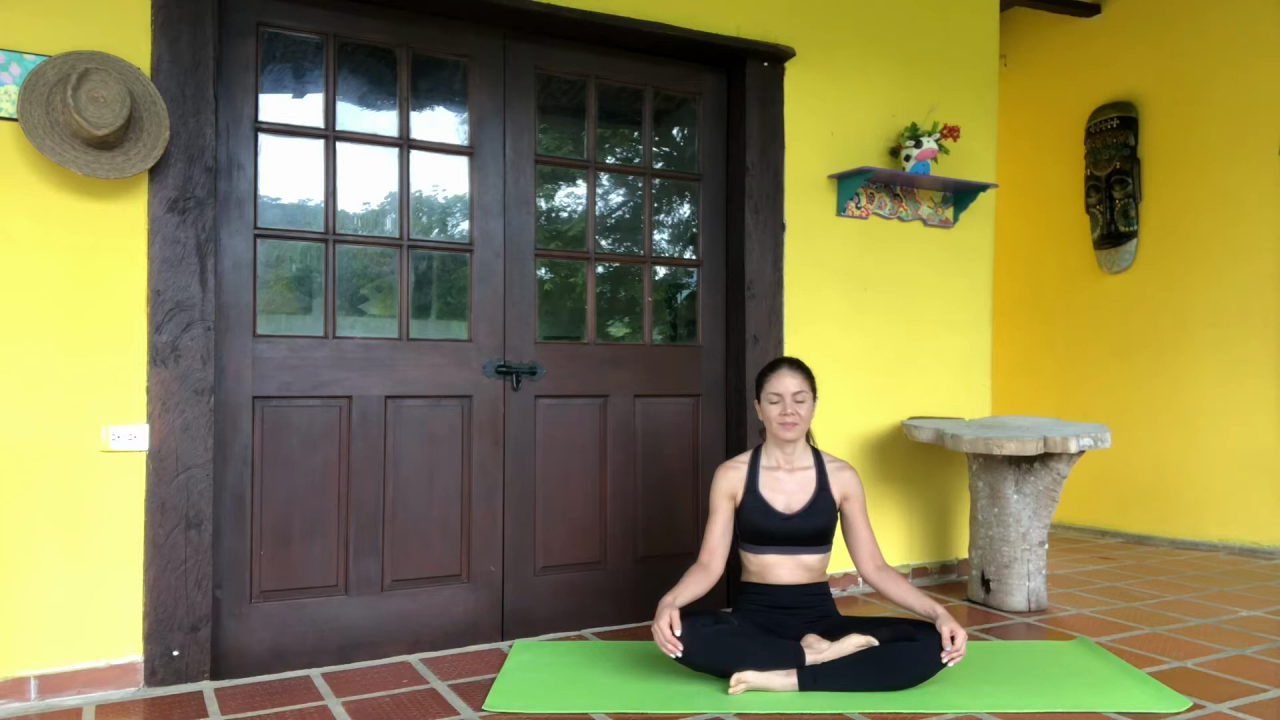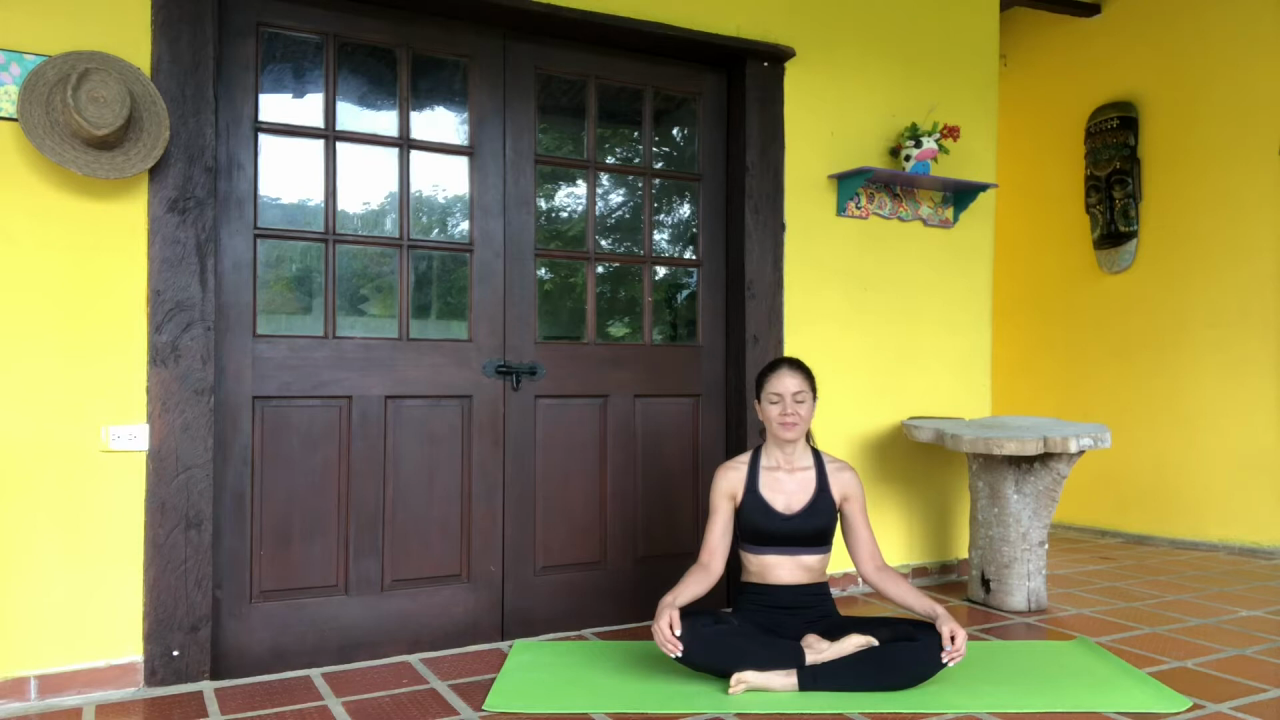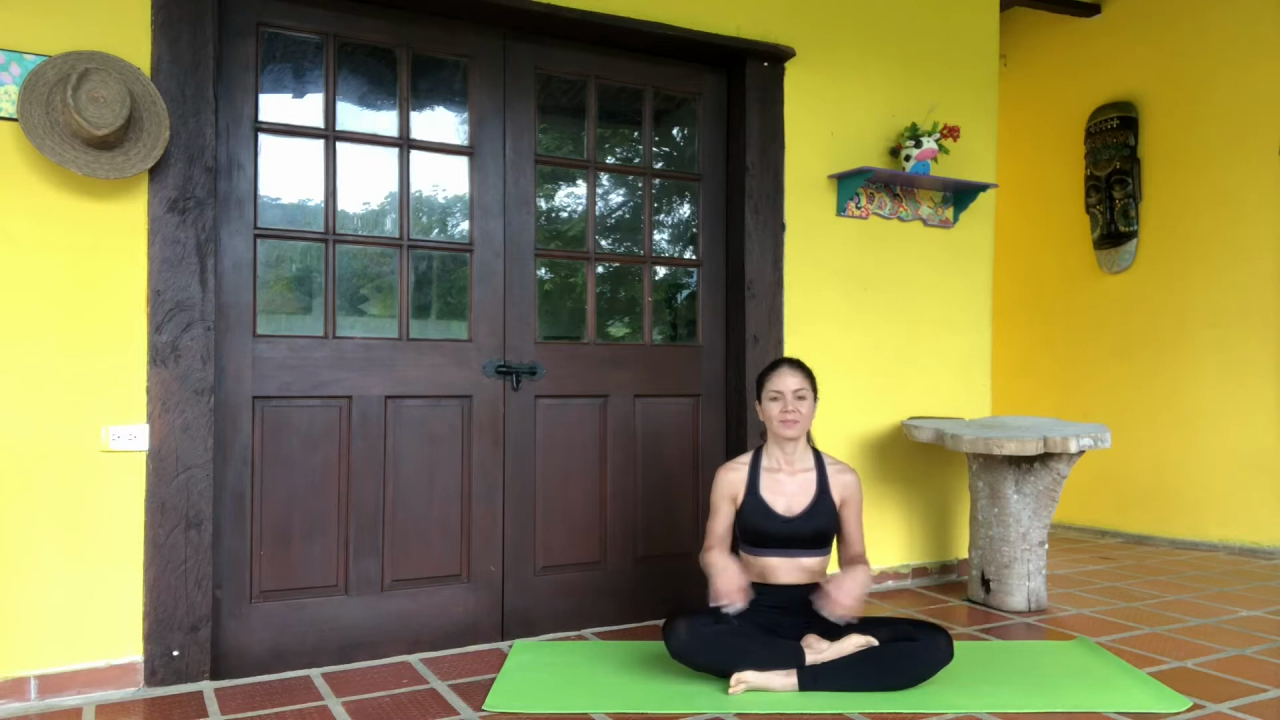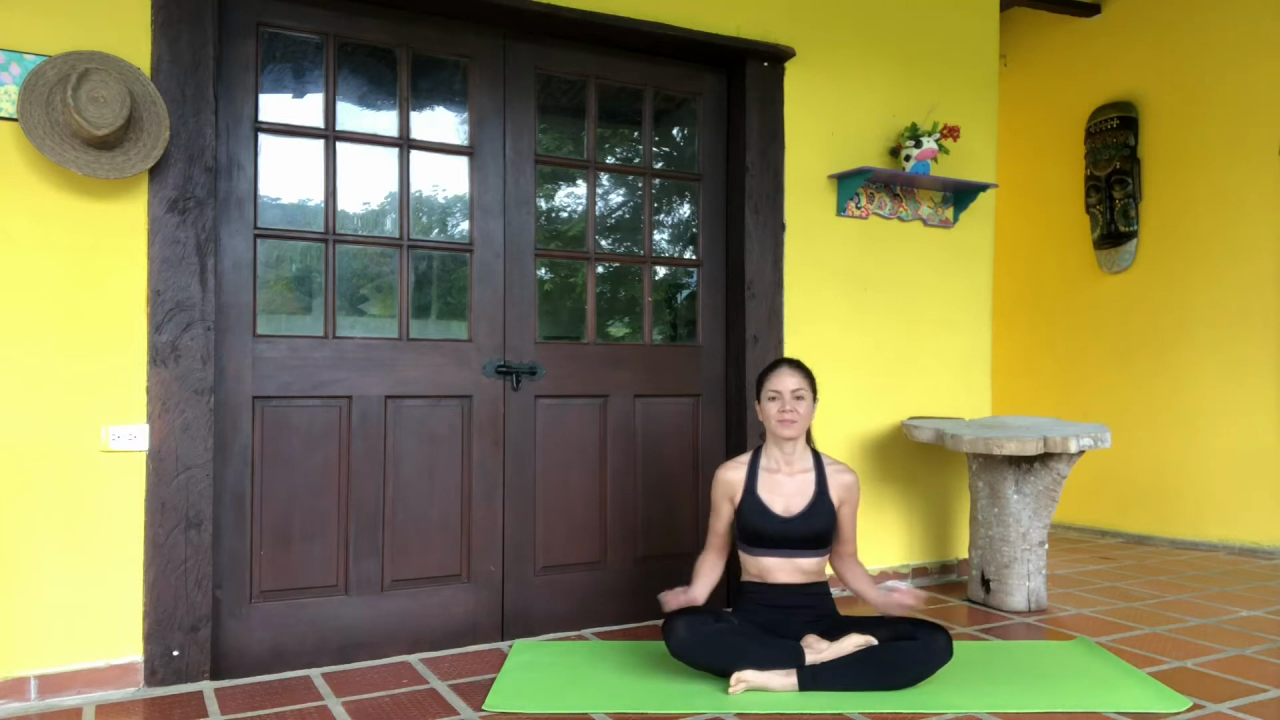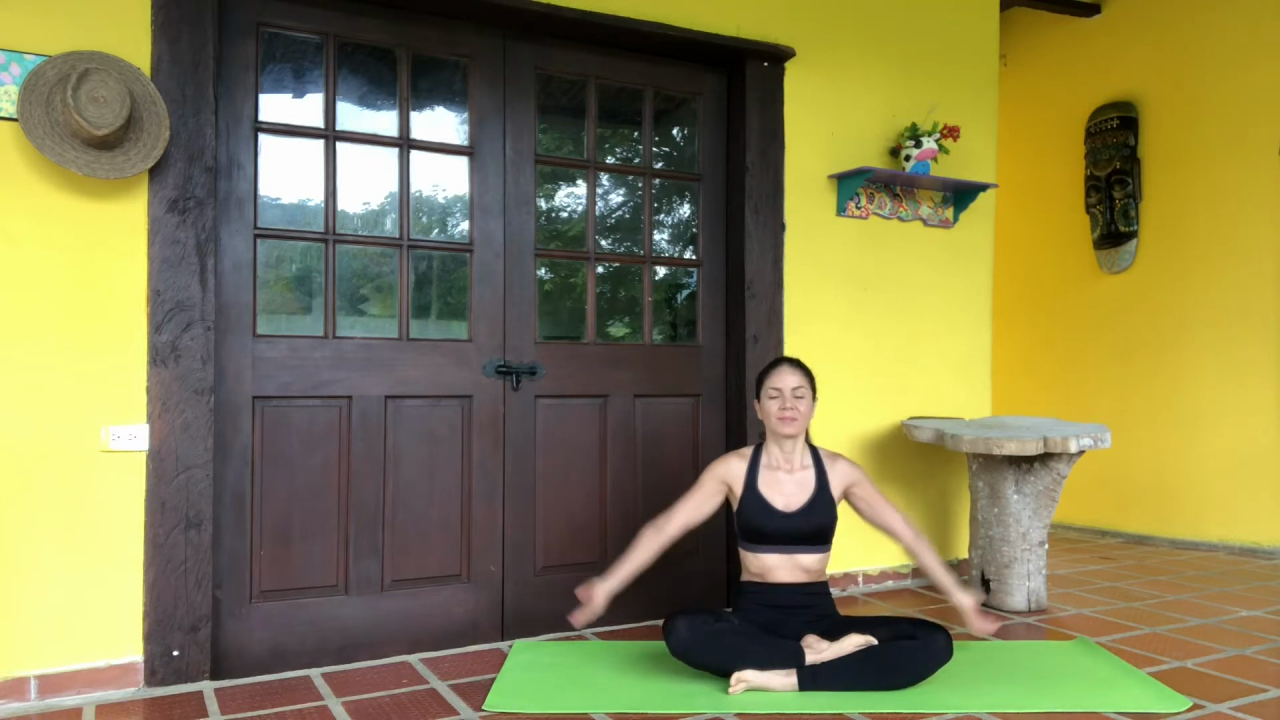
dt=0.5s
person 1, frame 1
left shoulder: (841, 476)
right shoulder: (732, 475)
left elbow: (873, 566)
right elbow: (710, 563)
left wrist: (937, 612)
right wrist: (670, 600)
left hip: (818, 617)
right hip: (753, 617)
left knee: (931, 645)
right knee: (684, 634)
left ankle: (788, 677)
right ankle: (816, 653)
person 1, frame 2
left shoulder: (841, 477)
right shoulder: (732, 475)
left elbow: (873, 567)
right elbow: (709, 564)
left wrist: (937, 612)
right wrist: (670, 601)
left hip: (818, 618)
right hip: (753, 618)
left knee: (932, 645)
right knee: (685, 634)
left ankle: (788, 678)
right ankle: (816, 655)
person 1, frame 3
left shoulder: (842, 478)
right shoulder: (733, 476)
left elbow: (854, 556)
right elbow: (713, 550)
left wrist: (858, 573)
right wrist: (718, 560)
left hip: (819, 617)
right hip: (752, 617)
left knee: (935, 644)
right knee: (682, 632)
left ankle: (788, 676)
right ankle: (816, 654)
person 1, frame 4
left shoulder: (841, 479)
right shoulder: (732, 476)
left elbow: (844, 561)
right elbow: (715, 552)
left wrist: (884, 598)
right wrist: (693, 596)
left hip: (818, 616)
right hip: (754, 616)
left knee: (934, 643)
right knee: (681, 630)
left ankle: (789, 677)
right ankle: (816, 655)
person 1, frame 5
left shoulder: (840, 471)
right shoulder: (733, 469)
left elbow: (906, 532)
right elbow: (665, 528)
left wrist: (958, 596)
right wrist: (608, 587)
left hip: (818, 615)
right hip: (751, 616)
left knee: (934, 643)
right knee: (681, 631)
left ankle: (785, 676)
right ankle: (814, 656)
